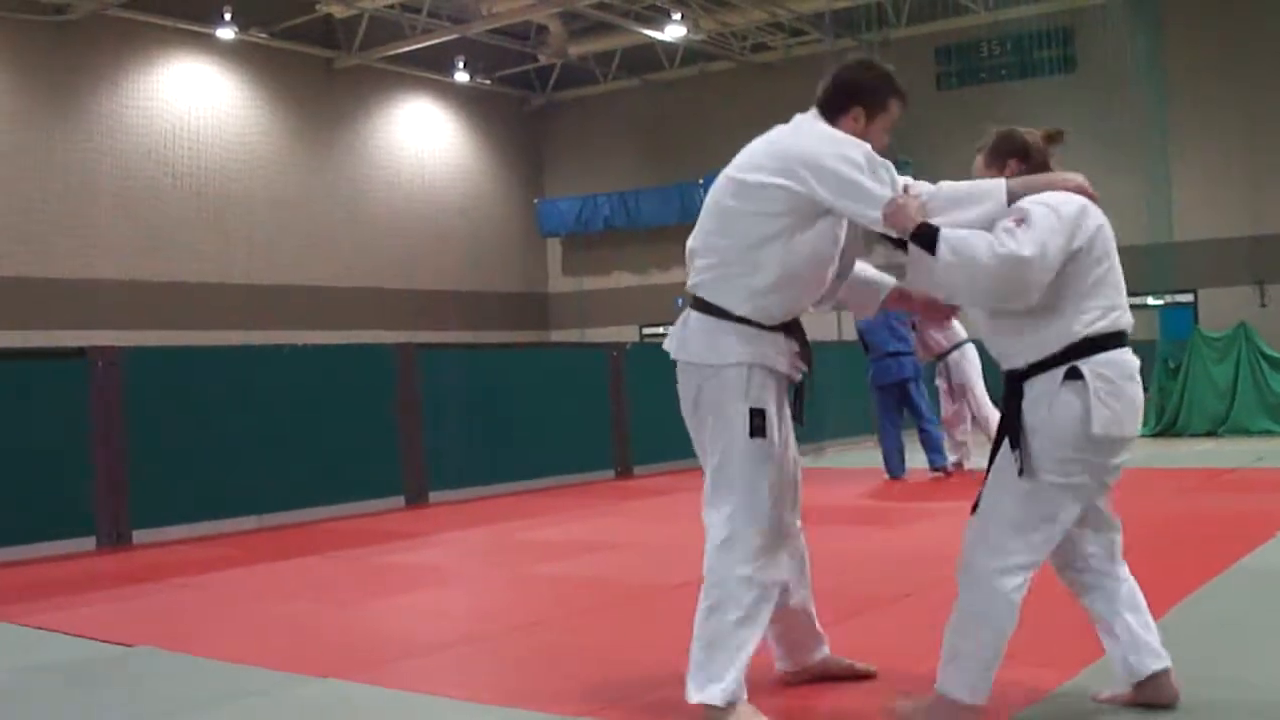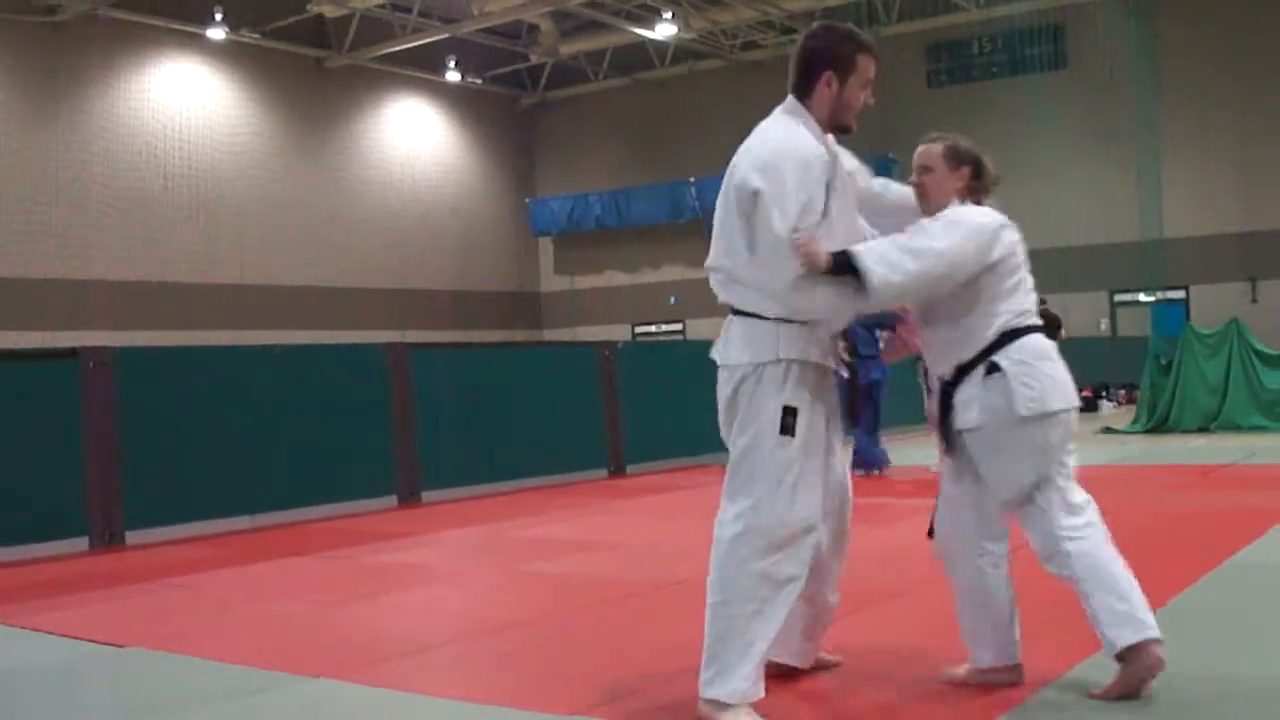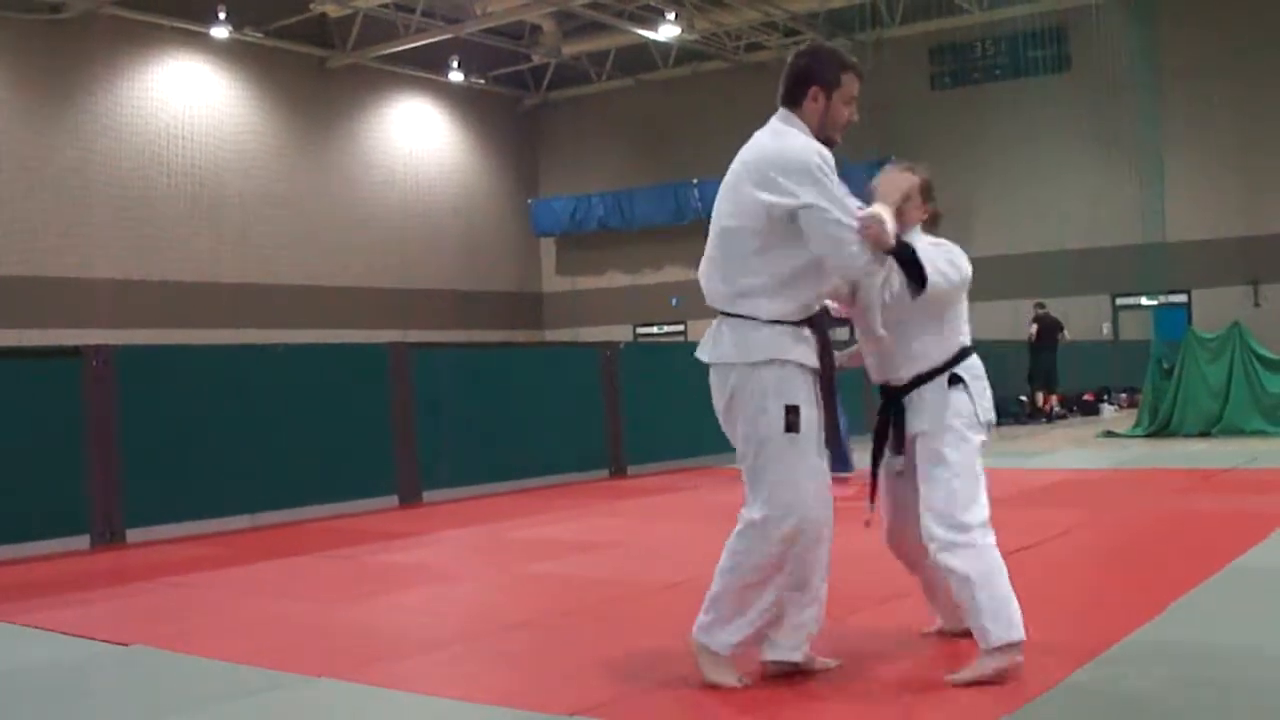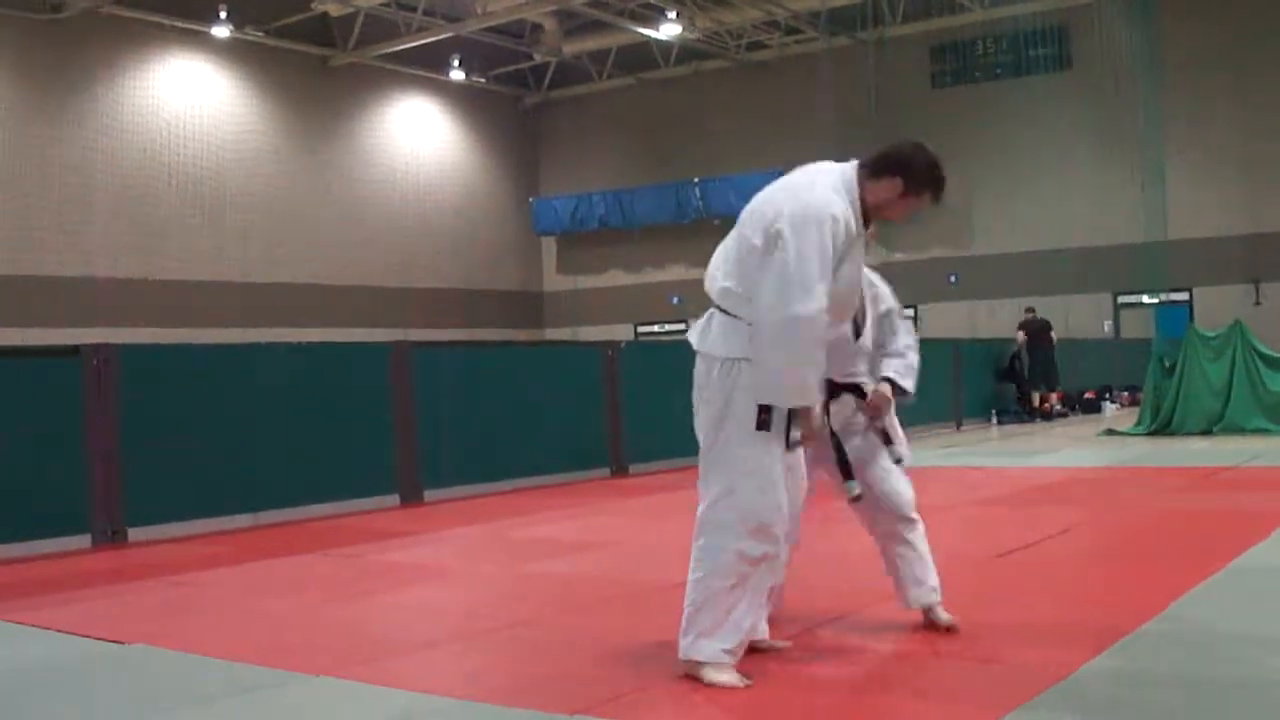
dt=0.5s
person 1, frame 1
left shoulder: (801, 151)
right shoulder: (817, 150)
left elbow: (826, 266)
right elbow: (914, 208)
left wrist: (903, 296)
right wrist: (1033, 186)
left hip: (744, 346)
right hip: (728, 351)
left knee: (776, 509)
right knee: (748, 519)
left ankle: (800, 652)
person 1, frame 2
left shoulder: (812, 148)
right shoulder: (787, 151)
left elbow: (870, 197)
right elbow: (789, 271)
right wrist: (862, 310)
left hip: (801, 352)
right hip: (773, 354)
left knee: (824, 505)
right knee: (767, 517)
left ankle: (791, 646)
person 1, frame 3
left shoulder: (779, 149)
right shoulder: (794, 156)
left elbow: (831, 228)
right elbow: (855, 257)
left wrist: (873, 214)
right wrist: (885, 205)
left hip: (776, 349)
right hip: (762, 354)
left knee: (805, 505)
right knee: (788, 508)
left ankle: (784, 646)
right ankle: (717, 637)
person 1, frame 4
left shoulder: (834, 188)
right shoulder: (822, 210)
left elbow: (820, 303)
right elbow: (796, 314)
right wrist: (804, 403)
left hip: (766, 350)
right hip: (745, 353)
left knee: (778, 497)
right knee: (745, 505)
left ankle: (741, 626)
right ankle: (707, 646)
person 2, frame 1
left shoulder: (1056, 211)
right shoulder: (1033, 222)
left elbow: (1002, 270)
right elbow: (962, 280)
left wrist: (923, 231)
right wrist: (911, 233)
left hip: (1073, 398)
right hip: (1088, 396)
left knee: (997, 547)
right knee: (1087, 546)
person 2, frame 2
left shoulder: (971, 225)
right shoulder: (952, 232)
left elbow: (918, 262)
left wrist: (834, 262)
left hip: (1005, 391)
right hip: (1027, 386)
left knee: (965, 533)
right knee: (1066, 524)
left ankle: (999, 660)
right ankle: (1136, 641)
person 2, frame 3
left shoulder: (938, 253)
left elbow: (931, 279)
left wrist: (895, 246)
left hip: (947, 403)
right hip: (902, 411)
left knee: (952, 526)
right knee: (904, 531)
left ankle: (1002, 642)
right ankle: (960, 615)
person 2, frame 4
left shoulder: (873, 287)
left elbow: (900, 346)
left wrist: (888, 385)
left hip: (861, 411)
left knee: (895, 505)
left ankle: (928, 601)
